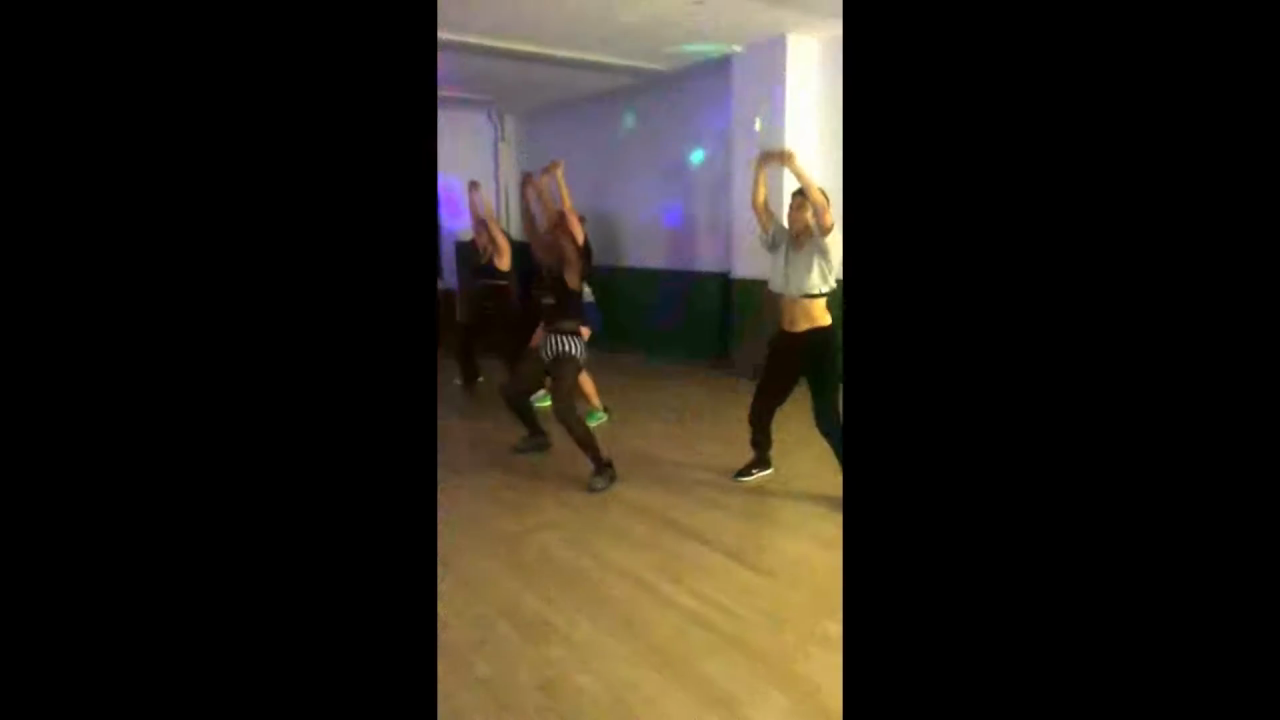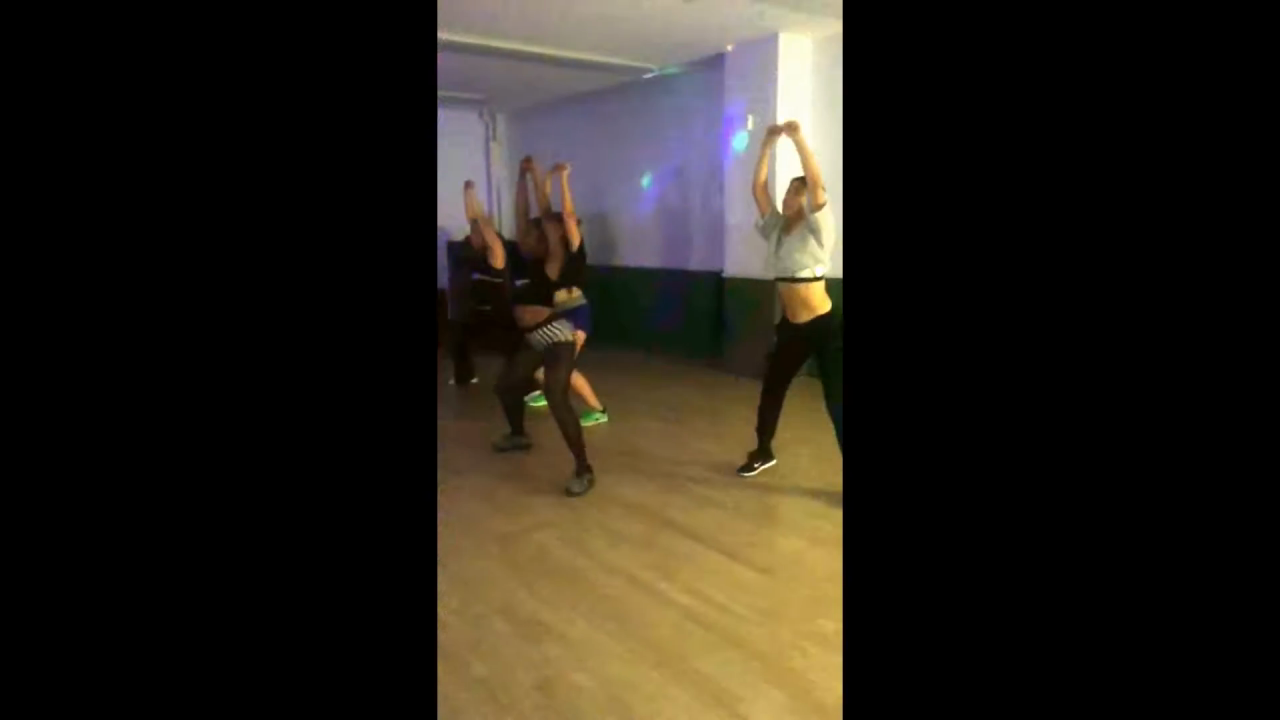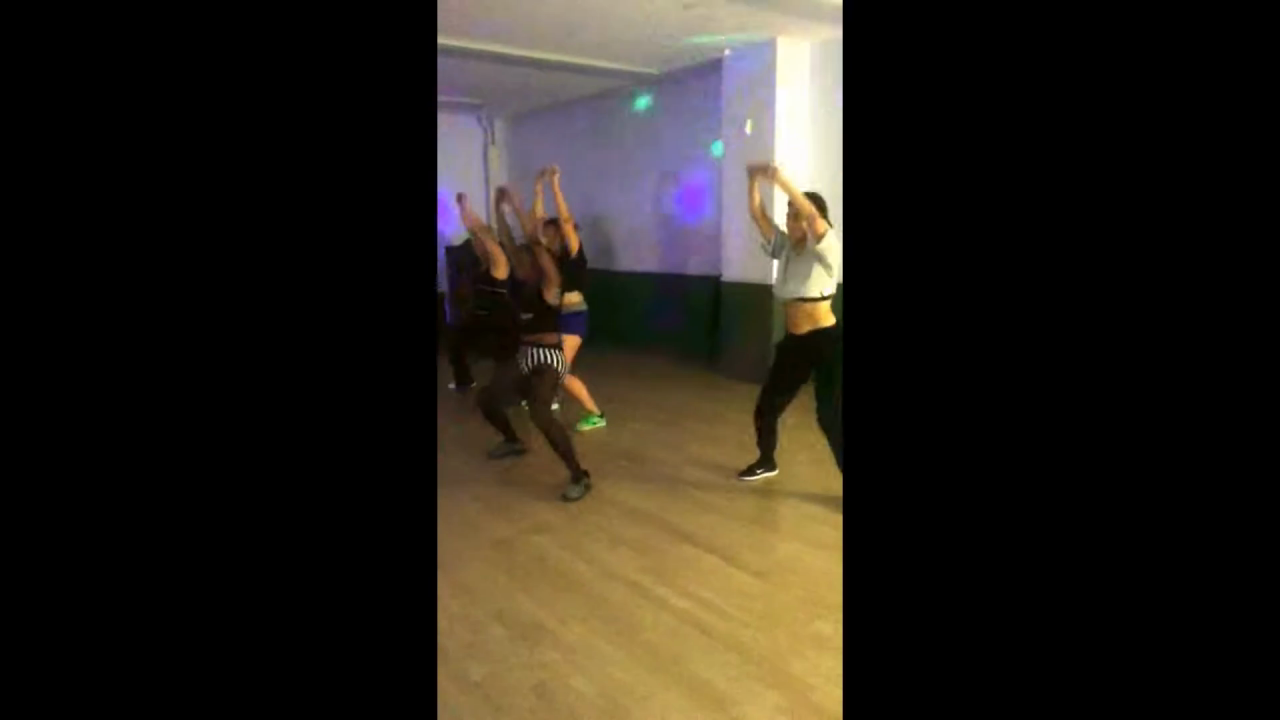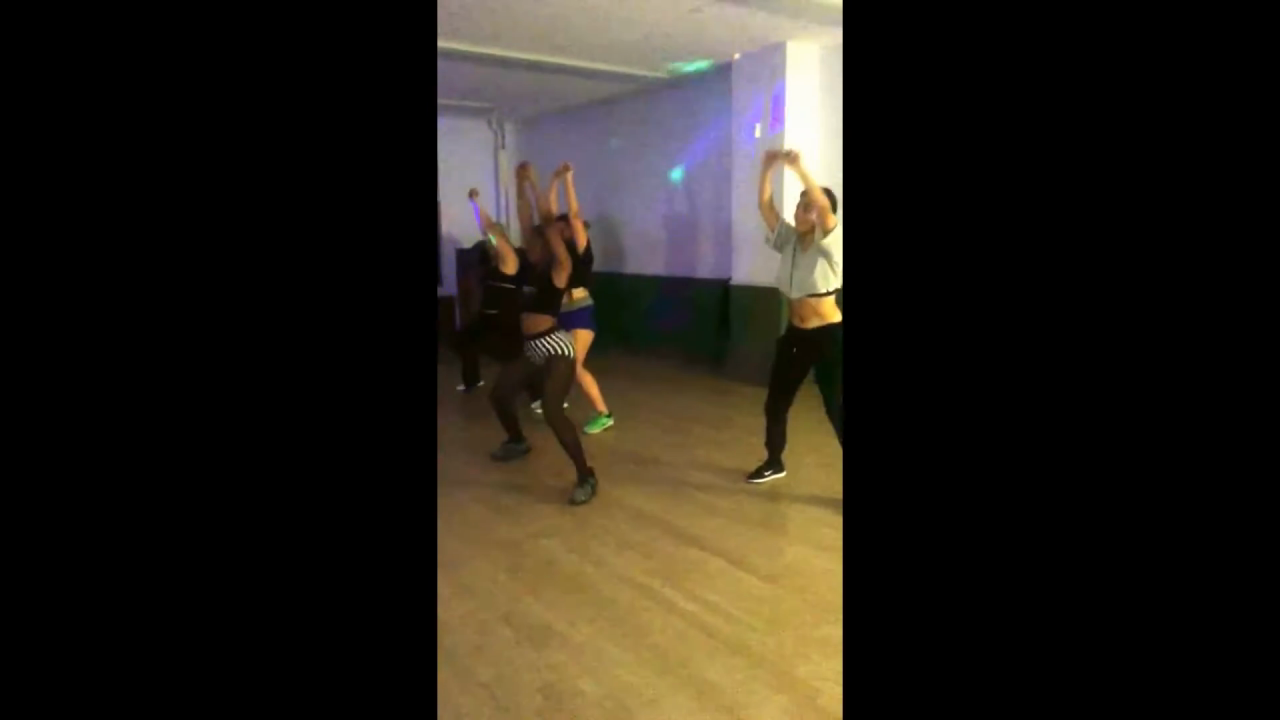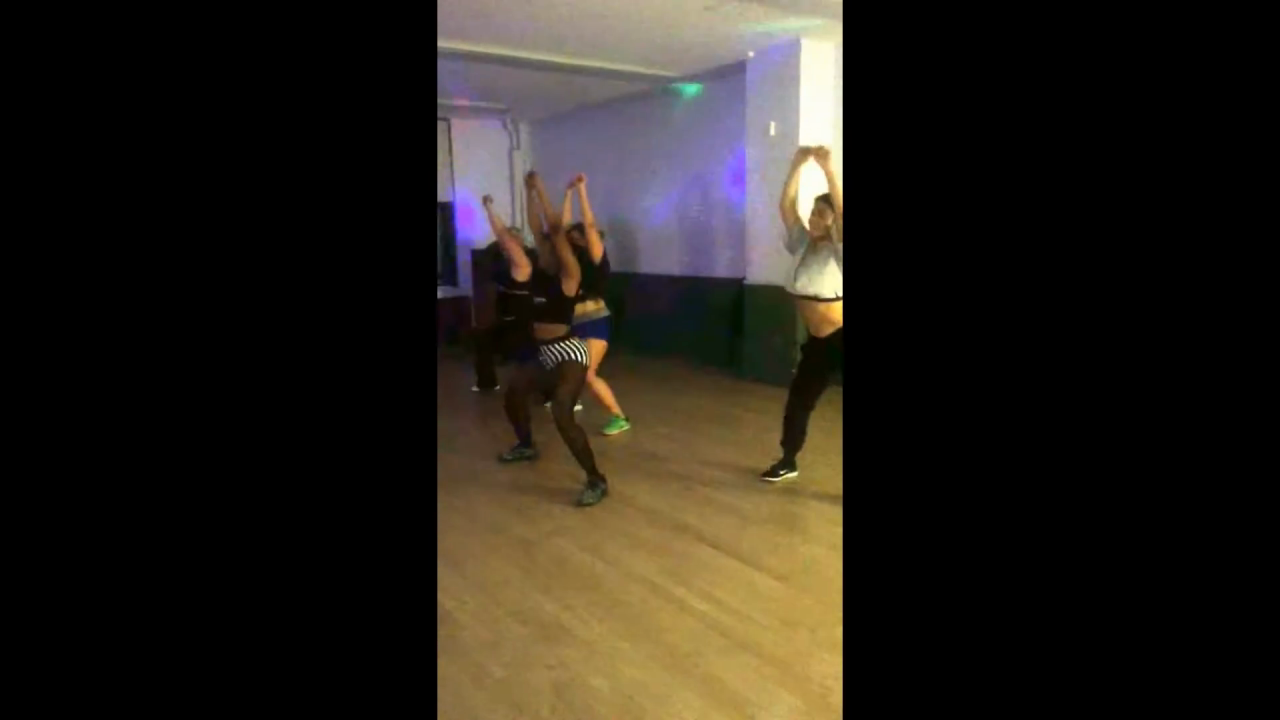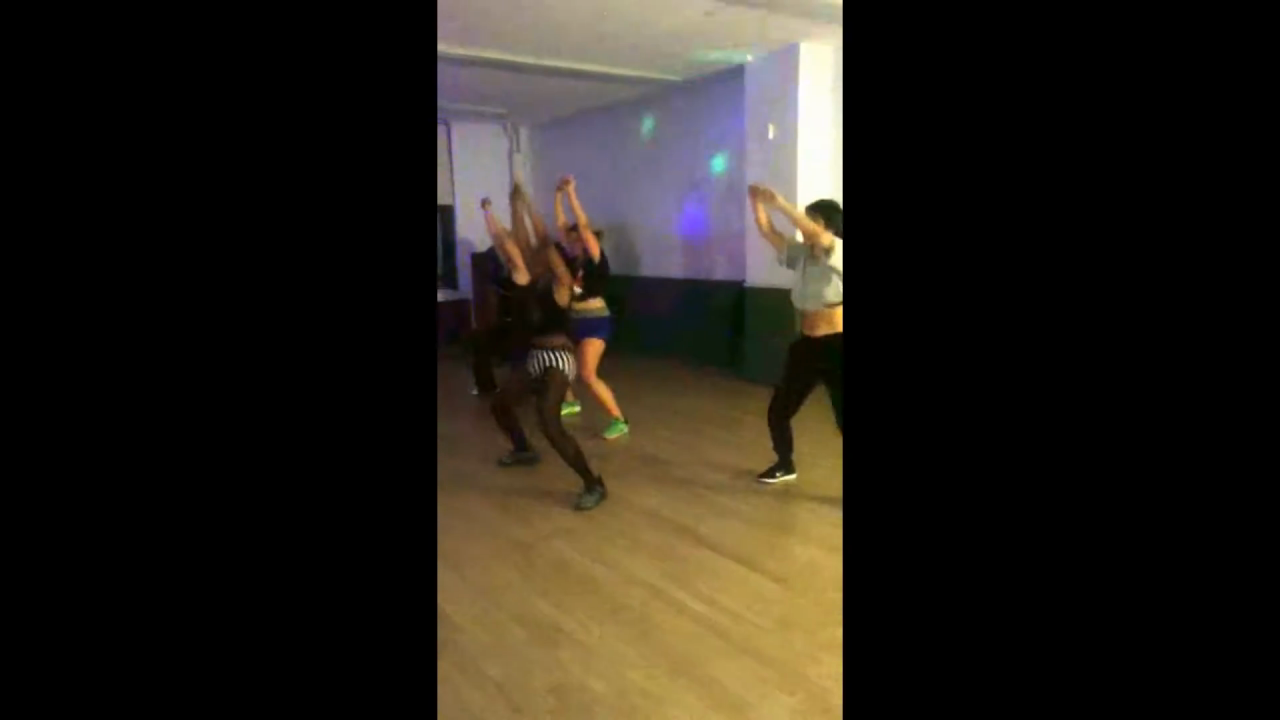
dt=0.2s
person 1, frame 1
left shoulder: (571, 270)
right shoulder: (545, 270)
left elbow: (557, 230)
right elbow: (534, 232)
left wrist: (538, 188)
right wrist: (525, 192)
left hip: (568, 346)
right hip: (546, 345)
left knee: (563, 409)
right knee: (511, 391)
left ankle: (603, 467)
right ankle: (537, 436)
person 1, frame 2
left shoulder: (552, 261)
right shoulder: (527, 258)
left elbow: (548, 218)
right elbow: (522, 215)
left wrist: (536, 175)
right wrist: (522, 177)
left hip: (556, 335)
right hip: (534, 338)
left knee: (556, 399)
right knee: (506, 385)
left ankle: (583, 469)
right ankle: (518, 435)
person 1, frame 3
left shoulder: (549, 284)
right shoulder: (518, 284)
left elbow: (535, 243)
left wrist: (513, 203)
right wrist: (500, 205)
left hip: (548, 357)
right hip: (524, 356)
left knee: (539, 413)
right knee: (487, 397)
left ankle: (579, 475)
right ankle: (513, 441)
person 1, frame 4
left shoulder: (559, 267)
right shoulder: (529, 267)
left elbow: (548, 222)
left wrist: (532, 182)
right wrist: (520, 183)
left hip: (555, 345)
right hip: (532, 346)
left knee: (552, 412)
right knee: (499, 393)
left ankle: (586, 478)
right ankle: (516, 441)
person 1, frame 5
left shoulder: (569, 276)
right shoulder: (541, 275)
left elbow: (557, 234)
left wrist: (540, 191)
right wrist: (531, 191)
left hip: (568, 352)
right hip: (545, 353)
left knee: (561, 416)
right knee: (513, 393)
left ankle: (596, 480)
right ankle: (526, 445)
person 1, frame 6
left shoulder: (561, 285)
right shoulder: (534, 285)
left elbow: (546, 244)
right elbow: (523, 244)
left wrist: (525, 202)
right wrist: (516, 205)
left hip: (557, 360)
right hip: (536, 359)
left knee: (548, 423)
right knee: (500, 403)
left ankle: (594, 484)
right ankle: (523, 450)
person 2, frame 1
left shoulder: (825, 244)
right shoulder: (781, 242)
left elbow: (823, 206)
right elbow: (759, 206)
left wrist: (793, 167)
right wrist: (761, 168)
left hip: (819, 339)
right hip: (786, 339)
left knee: (827, 417)
right knee: (761, 407)
right ankle: (762, 460)
person 2, frame 2
left shoulder: (817, 227)
right shoulder: (777, 227)
left elbow: (816, 184)
right elbow: (758, 189)
left wrist: (798, 138)
right wrist: (768, 145)
left hip: (824, 325)
right hip: (790, 327)
left knee: (836, 401)
right knee: (771, 391)
right ankle: (763, 452)
person 2, frame 3
left shoulder: (825, 247)
right shoulder: (784, 247)
left elbow: (812, 214)
right elbow: (758, 215)
left wrist: (779, 179)
right wrist: (754, 181)
left hip: (825, 340)
right hip: (792, 342)
left knee: (829, 416)
right knee: (766, 407)
left ankle: (842, 473)
right ankle: (766, 461)
person 2, frame 4
left shoulder: (831, 242)
right shoulder: (789, 239)
left elbow: (825, 207)
right elbow: (765, 207)
left wrist: (798, 168)
right wrist: (767, 170)
left hip: (828, 335)
right hip: (795, 335)
left knee: (837, 409)
right knee: (776, 403)
right ankle: (775, 462)
person 2, frame 5
left shoulder: (839, 249)
right shoulder: (803, 243)
left elbow: (841, 209)
right elbow: (786, 205)
left wrist: (827, 168)
right wrist: (798, 165)
left hip: (838, 337)
right hip: (817, 342)
right knee: (797, 403)
right ankle: (788, 461)
person 2, frame 6
left shoulder: (837, 252)
right shoulder: (800, 254)
left elbow: (812, 230)
right elbow: (768, 232)
left wrist: (780, 203)
right wrist: (757, 202)
left hip: (835, 345)
right hip: (806, 345)
left knee: (843, 418)
right knee: (778, 410)
right ankle: (785, 463)
person 3, frame 1
left shoulder: (579, 245)
right elbow: (549, 210)
left wrist: (558, 178)
right wrist: (542, 181)
left hip: (581, 308)
left ankle: (599, 409)
right ankle: (551, 391)
person 3, frame 2
left shoulder: (574, 250)
left elbow: (569, 215)
right elbow: (546, 208)
left wrist: (563, 178)
right wrist: (548, 178)
left hip: (574, 313)
right hip: (553, 312)
left ankle: (598, 410)
right ankle: (548, 392)
person 3, frame 3
left shoulder: (573, 254)
right shoulder: (549, 254)
left elbow: (565, 220)
right elbow: (538, 217)
left wrist: (555, 183)
right wrist: (538, 185)
left hip: (573, 317)
left ankle: (596, 415)
person 3, frame 4
left shoulder: (580, 250)
left elbow: (574, 215)
right elbow: (551, 213)
left wrist: (568, 180)
right wrist: (554, 182)
left hip: (580, 312)
right hip: (559, 313)
left knee: (575, 366)
left ankle: (604, 414)
person 3, frame 5
left shoulder: (595, 261)
right shoulder: (573, 260)
left elbow: (590, 227)
right elbow: (566, 227)
left wrist: (582, 190)
right wrist: (569, 192)
left hip: (596, 323)
right hip: (574, 323)
left knee: (587, 375)
left ankle: (620, 418)
person 3, frame 6
left shoulder: (596, 261)
right shoulder: (572, 260)
left elbow: (583, 226)
right elbow: (562, 225)
left wrist: (571, 192)
right wrist: (559, 195)
left hip: (595, 322)
right hip: (573, 321)
left knee: (587, 374)
left ankle: (619, 420)
right ankle: (570, 402)
person 4, frame 1
left shoulder: (501, 253)
right shoulder: (481, 253)
left elbow: (491, 222)
right elbow: (476, 220)
left wrist: (479, 193)
right wrist: (471, 194)
left hip: (504, 314)
right hip: (483, 313)
left knee: (512, 354)
right knee: (463, 340)
right ankle: (471, 376)
person 4, frame 2
left shoulder: (496, 251)
right shoulder: (475, 252)
left elbow: (483, 222)
right elbow: (472, 218)
left wrist: (471, 193)
right wrist: (466, 193)
left hip: (499, 313)
right hip: (479, 311)
right knee: (458, 338)
right ankle: (464, 375)
person 4, frame 3
right shoulder: (479, 262)
right elbow: (472, 229)
left wrist: (465, 206)
right wrist: (462, 206)
left hip: (500, 321)
right hip: (479, 318)
left knee: (506, 356)
right knee: (455, 341)
right ankle: (464, 381)
person 4, frame 4
right shoulder: (489, 259)
right elbow: (485, 228)
left wrist: (477, 202)
right wrist: (475, 203)
left hip: (507, 319)
right hip: (489, 317)
right knee: (466, 337)
left ankle: (538, 393)
right ankle: (472, 381)
person 4, frame 5
right shoulder: (503, 260)
right elbow: (498, 231)
right wrist: (489, 209)
left hip: (522, 323)
right hip: (507, 322)
right knee: (483, 341)
right ankle: (487, 383)
person 4, frame 6
right shoulder: (501, 268)
right elbow: (495, 235)
right wrist: (486, 211)
right hip: (504, 325)
right knee: (480, 343)
right ankle: (486, 386)
